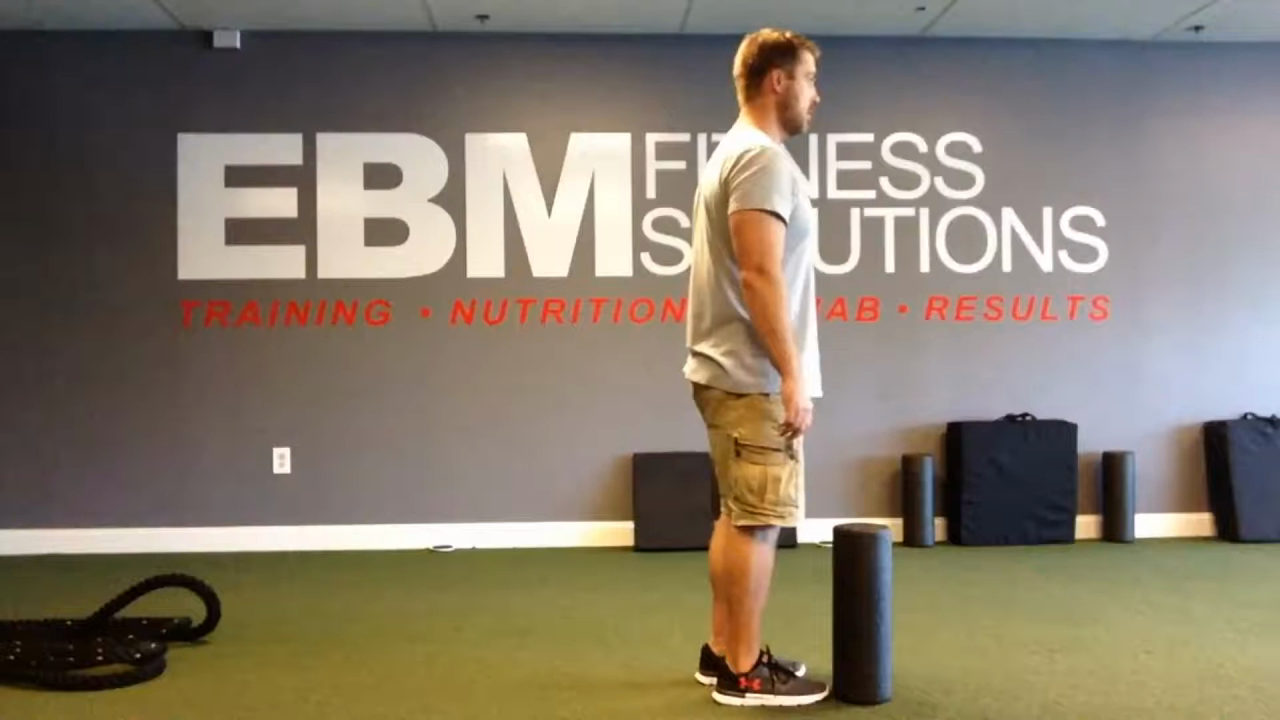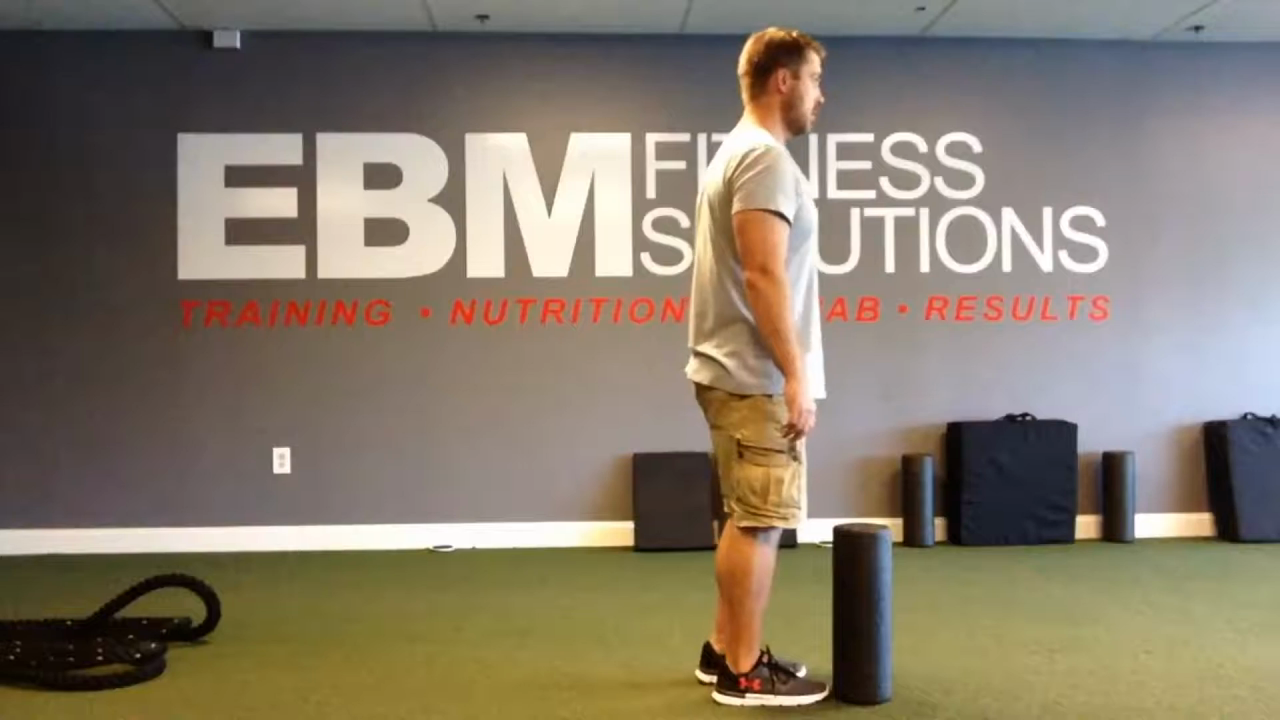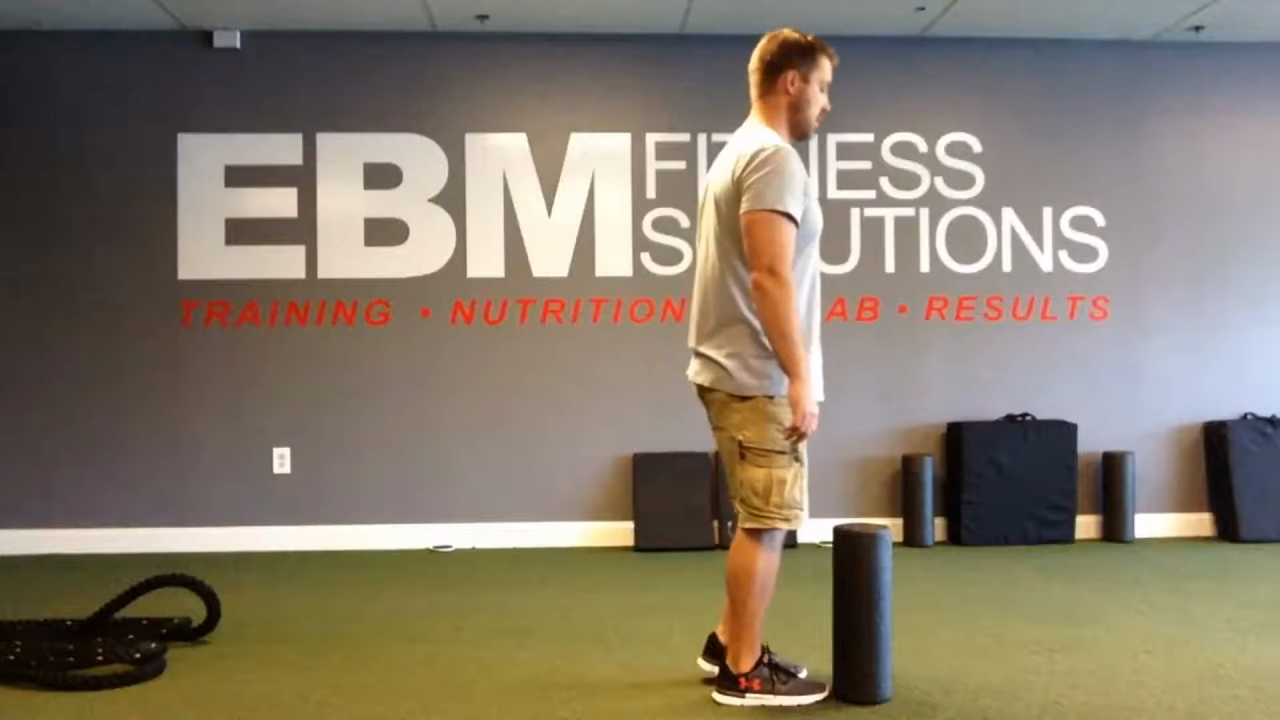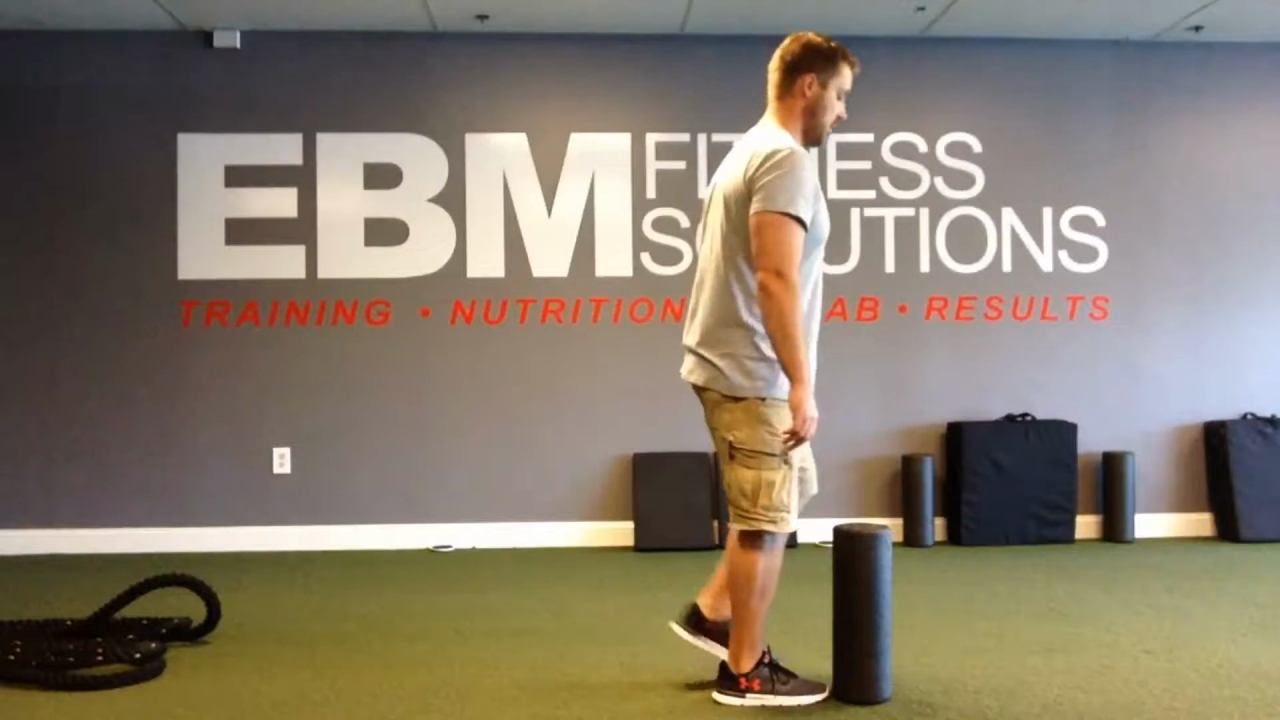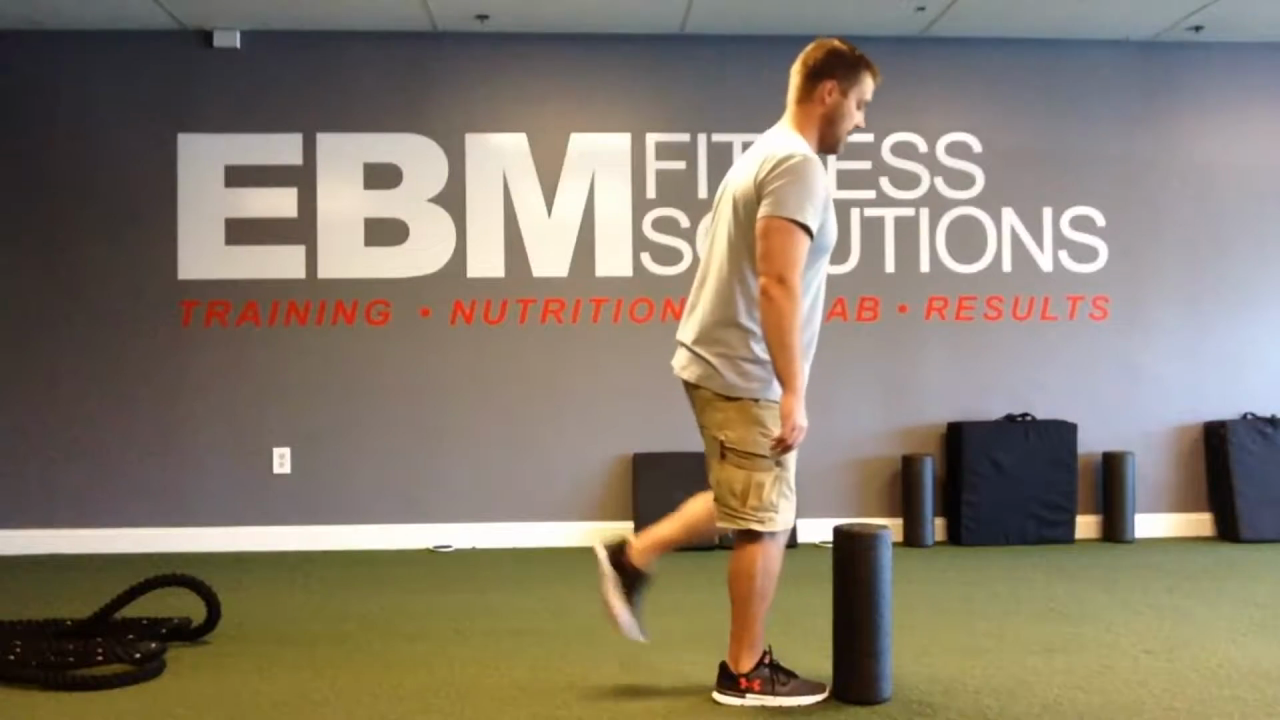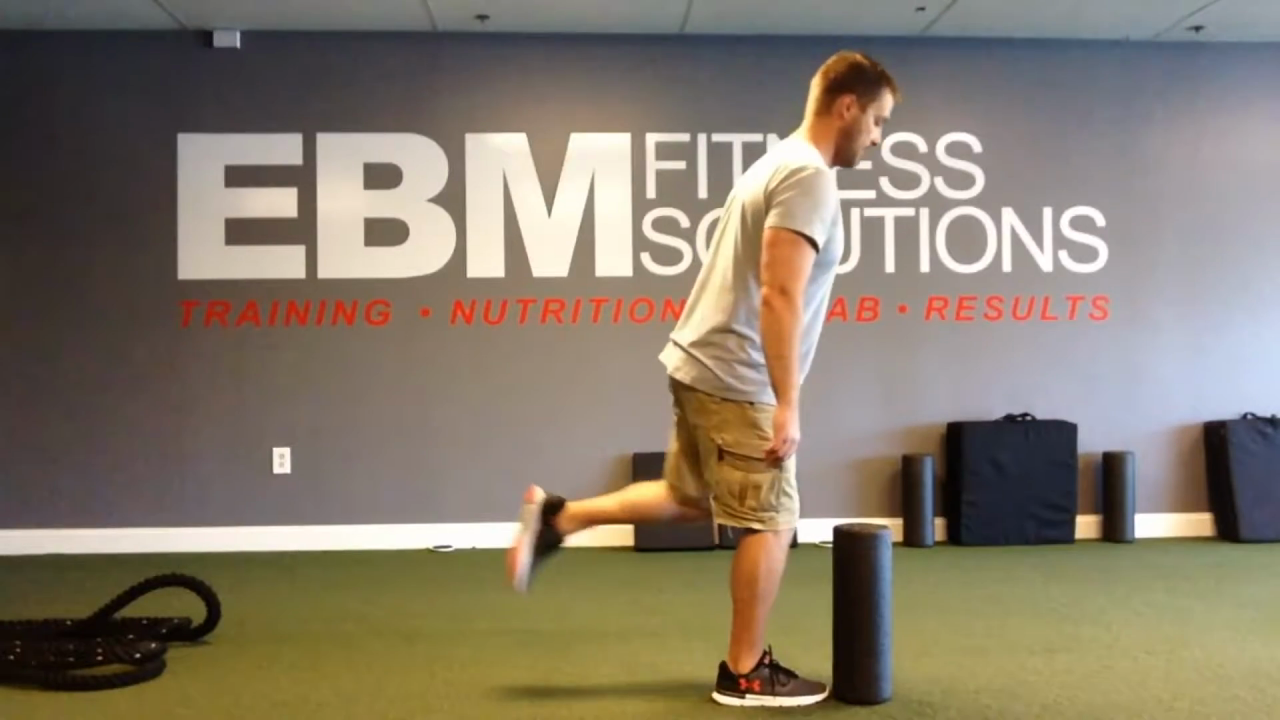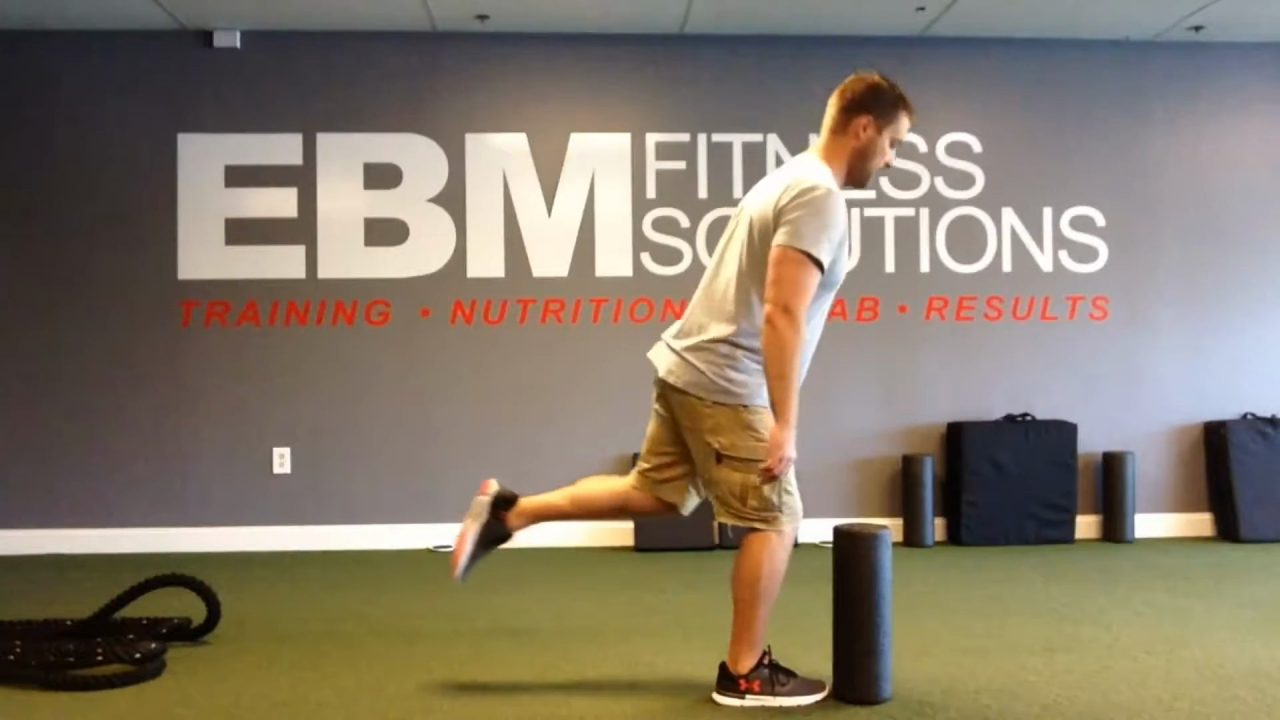
dt=0.2s
person 1, frame 1
left shoulder: (736, 154)
right shoulder: (761, 157)
right elbow: (759, 277)
right wrist: (792, 375)
left hip: (729, 370)
right hip: (753, 376)
left knee: (738, 516)
right knee: (758, 519)
left ankle: (724, 649)
right ankle: (745, 671)
person 1, frame 2
left shoulder: (738, 153)
right shoulder: (765, 157)
right elbow: (762, 277)
right wrist: (795, 376)
left hip: (731, 370)
right hip: (755, 378)
left knee: (744, 517)
right knee: (761, 521)
left ankle: (725, 649)
right ankle: (745, 671)
person 1, frame 3
left shoulder: (740, 153)
right shoulder: (771, 157)
right elbow: (770, 278)
right wrist: (799, 379)
left hip: (733, 369)
right hip: (756, 377)
left knee: (759, 517)
right knee: (767, 521)
left ankle: (729, 643)
right ankle: (744, 672)
person 1, frame 4
left shoulder: (749, 152)
right shoulder: (784, 158)
right elbow: (776, 280)
right wrist: (801, 384)
left hip: (737, 367)
right hip: (750, 374)
left knee: (784, 497)
right knee: (766, 519)
left ankle: (713, 612)
right ankle: (744, 671)
person 1, frame 5
left shoulder: (766, 153)
right shoulder: (797, 164)
right elbow: (778, 285)
right wrist: (793, 393)
left hip: (723, 361)
right hip: (743, 372)
left knee: (751, 504)
right knee: (764, 519)
left ankle: (632, 558)
right ankle: (745, 672)
person 1, frame 6
left shoulder: (779, 163)
right shoulder: (809, 176)
right elbow: (779, 297)
left wrist: (776, 395)
right wrist: (787, 405)
left hip: (703, 363)
right hip: (733, 375)
left knee: (690, 496)
right knee: (768, 519)
left ankle: (558, 519)
right ankle: (746, 673)
person 1, frame 7
left shoulder: (791, 178)
right shoulder: (820, 197)
right elbow: (781, 315)
left wrist: (775, 415)
right wrist: (784, 424)
left hip: (690, 366)
right hip: (722, 380)
left knee: (653, 493)
right knee: (774, 519)
left ankle: (509, 512)
right ankle: (746, 673)
